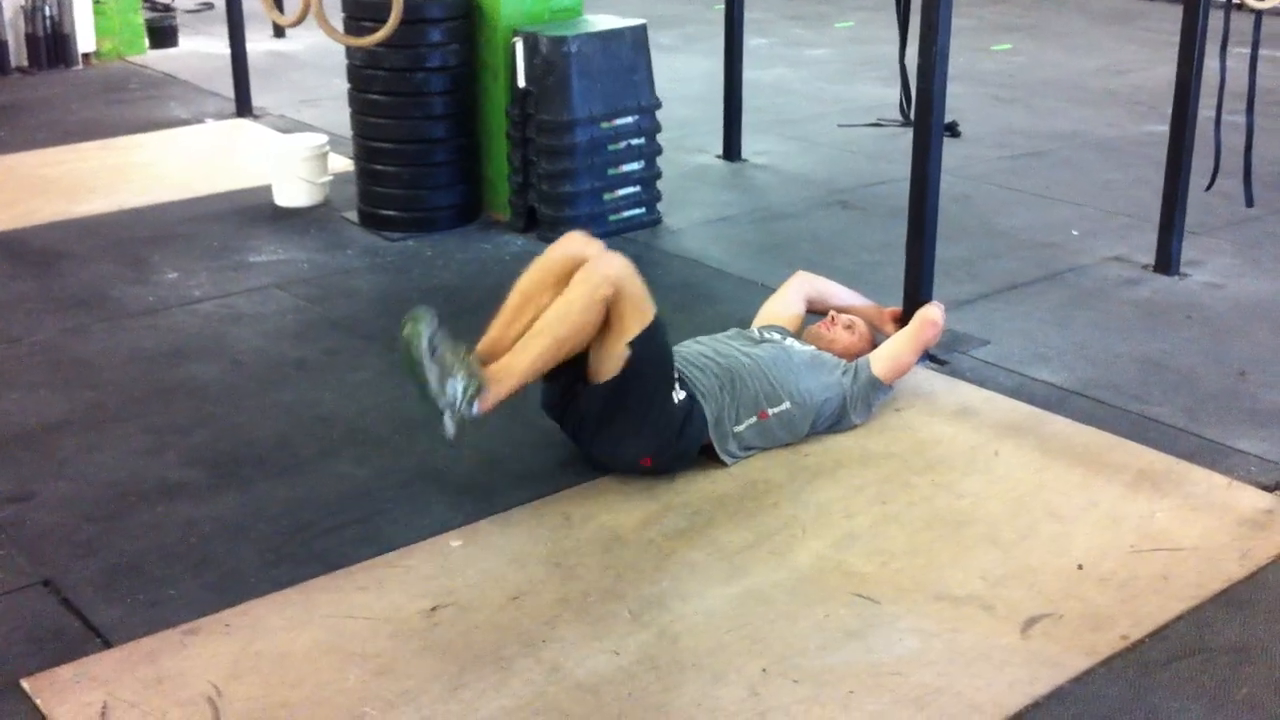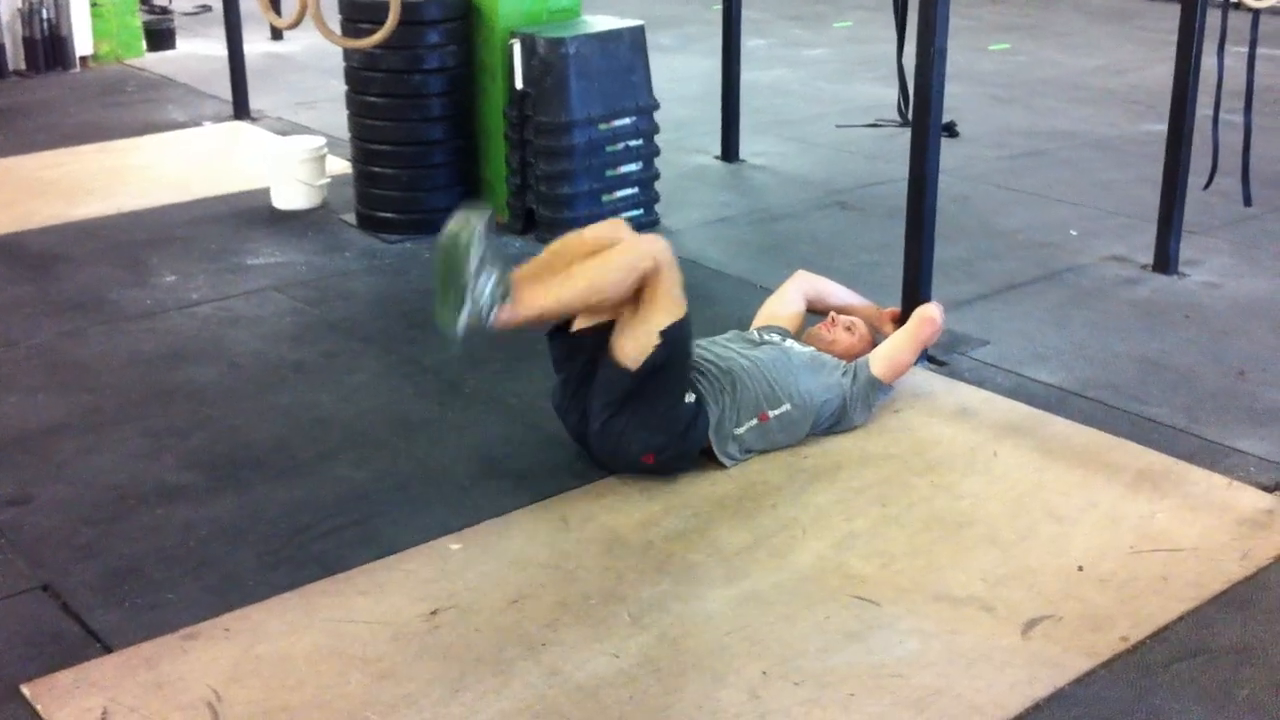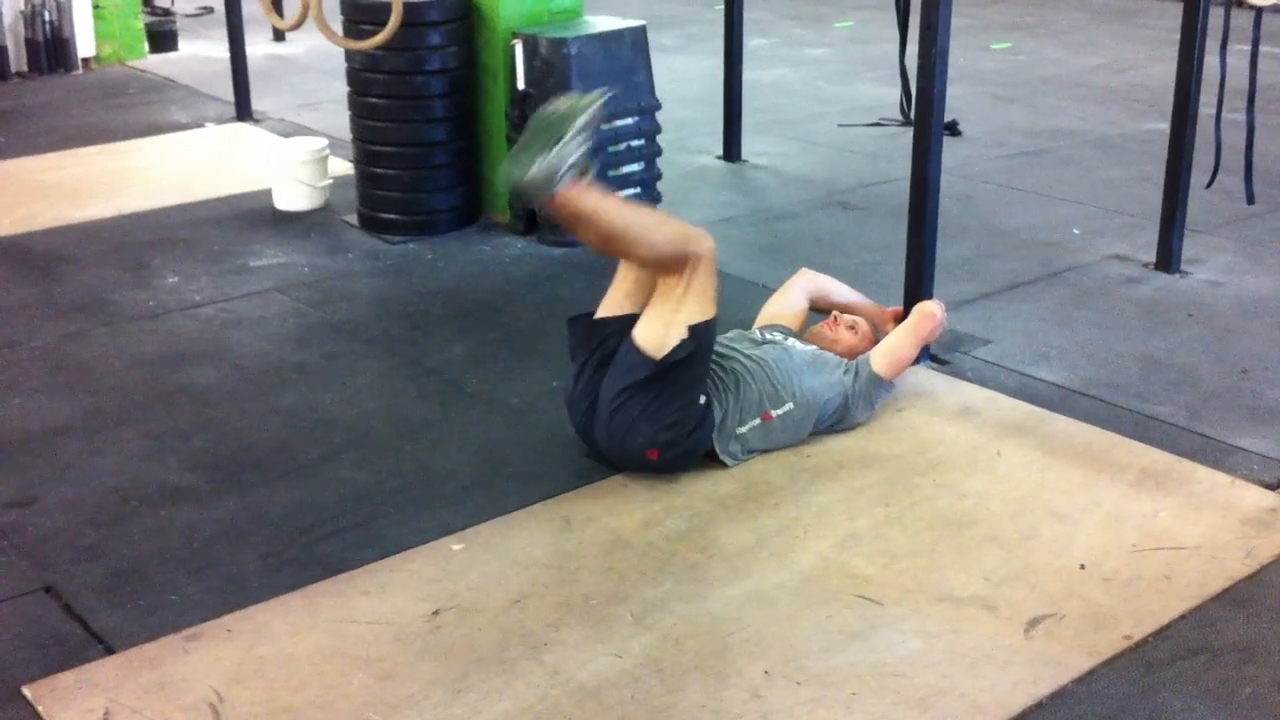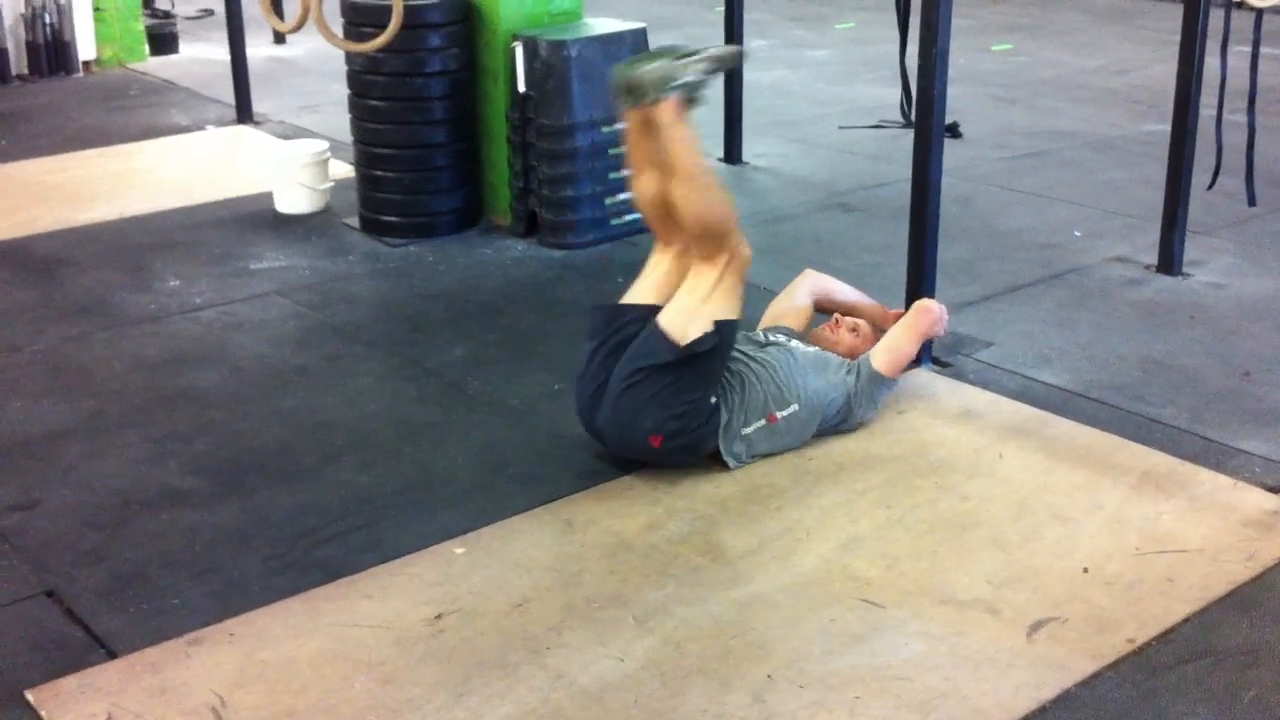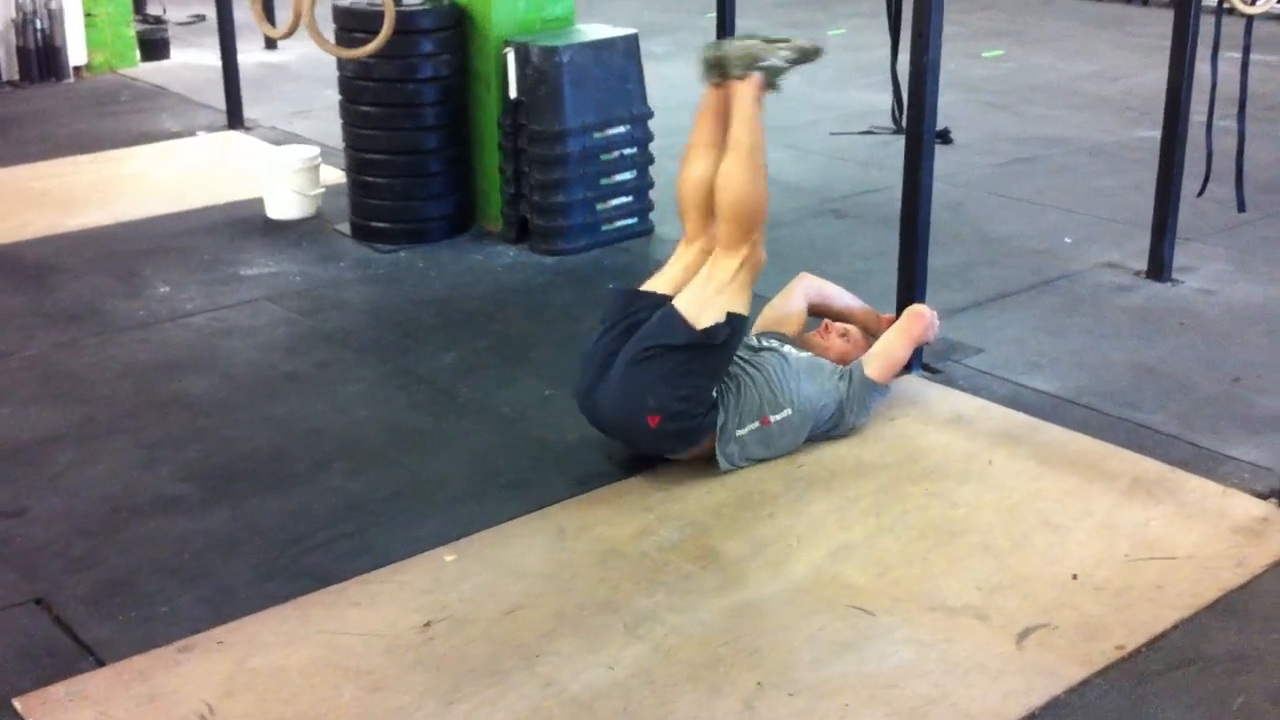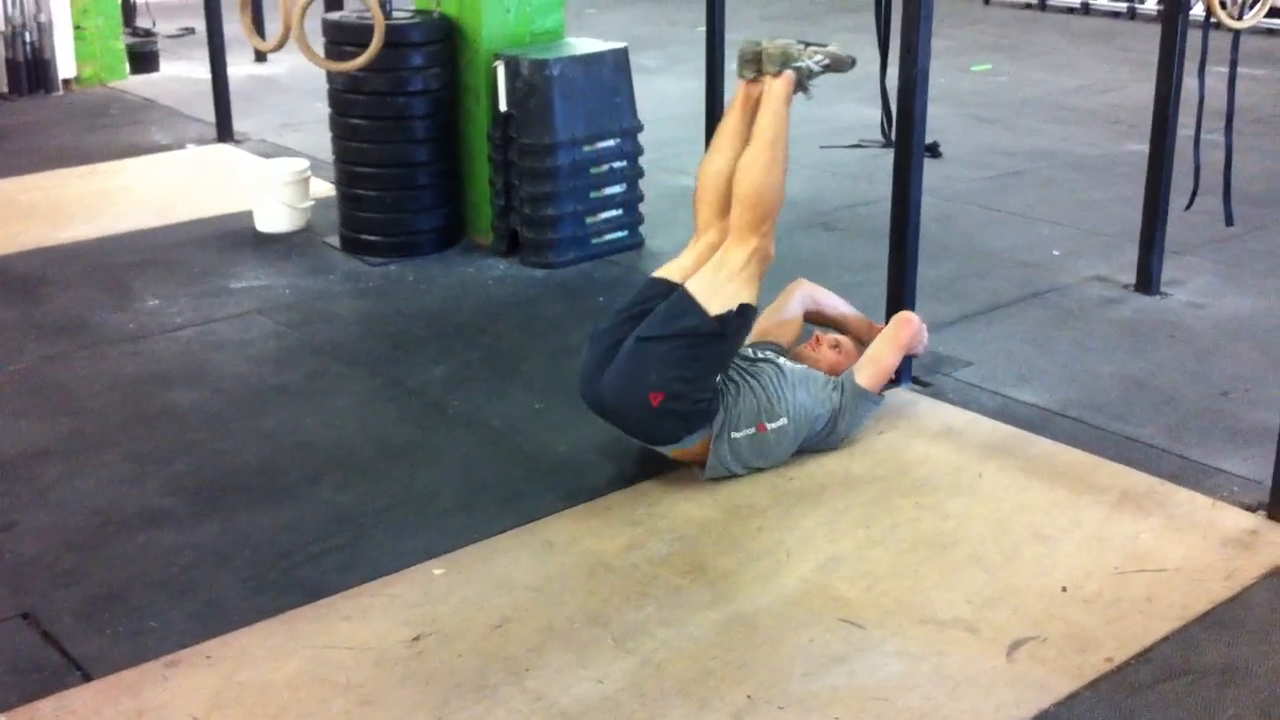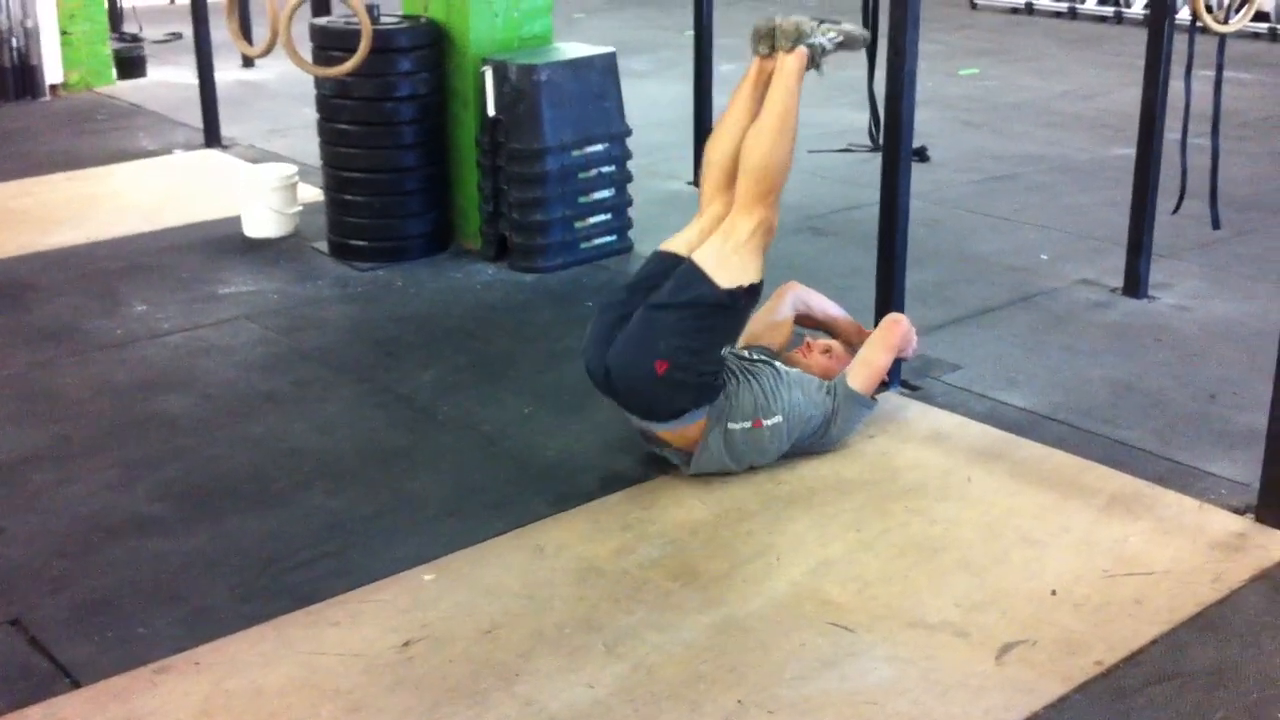
dt=0.2s
person 1, frame 1
left shoulder: (843, 387)
right shoulder: (776, 340)
left elbow: (928, 324)
right elbow: (803, 282)
right wrist: (879, 307)
left hip: (660, 426)
right hip: (601, 402)
left knee: (611, 272)
right knee: (577, 248)
left ankle: (481, 393)
right ankle: (475, 368)
person 1, frame 2
left shoulder: (846, 388)
right shoulder: (774, 341)
left elbow: (927, 321)
right elbow: (802, 282)
right wrist: (876, 308)
left hip: (655, 426)
right hip: (603, 397)
left knee: (652, 254)
right knee: (613, 236)
left ankle: (501, 308)
right ankle: (503, 291)
person 1, frame 3
left shoulder: (848, 388)
right shoulder: (777, 342)
left elbow: (929, 315)
right elbow: (804, 281)
right wrist: (880, 311)
left hip: (654, 429)
left knee: (694, 253)
right knee: (652, 245)
left ankle: (566, 191)
right ankle: (559, 191)
person 1, frame 4
left shoulder: (851, 388)
right shoulder: (779, 344)
left elbow: (926, 315)
right elbow: (810, 281)
right wrist: (882, 312)
left hip: (660, 415)
left knee: (726, 251)
right knee: (682, 240)
left ankle: (661, 104)
right ankle: (644, 111)
person 1, frame 5
left shoulder: (844, 395)
right shoulder: (773, 349)
left elbow: (918, 319)
right elbow: (805, 285)
right wrist: (879, 317)
left hip: (659, 404)
left knee: (741, 248)
right knee: (702, 239)
right ankle: (726, 87)
person 1, frame 6
left shoulder: (836, 407)
right shoulder: (766, 362)
left elbow: (906, 325)
right elbow: (801, 293)
right wrist: (872, 327)
left hip: (662, 394)
right hip: (623, 373)
left knee: (749, 240)
right knee: (714, 234)
right ankle: (757, 85)
person 1, frame 7
left shoulder: (829, 412)
right shoulder: (759, 366)
left elbow: (895, 328)
right elbow: (791, 295)
left hip: (663, 374)
right hip: (636, 357)
left knee: (753, 215)
